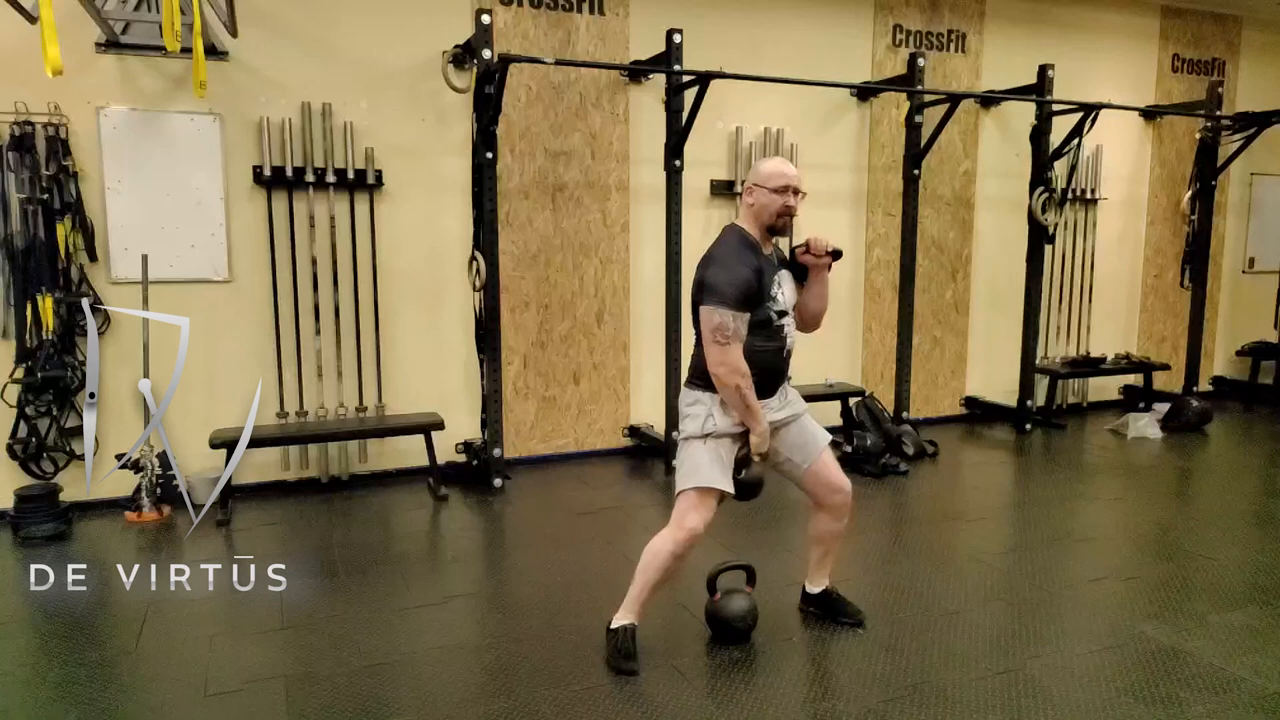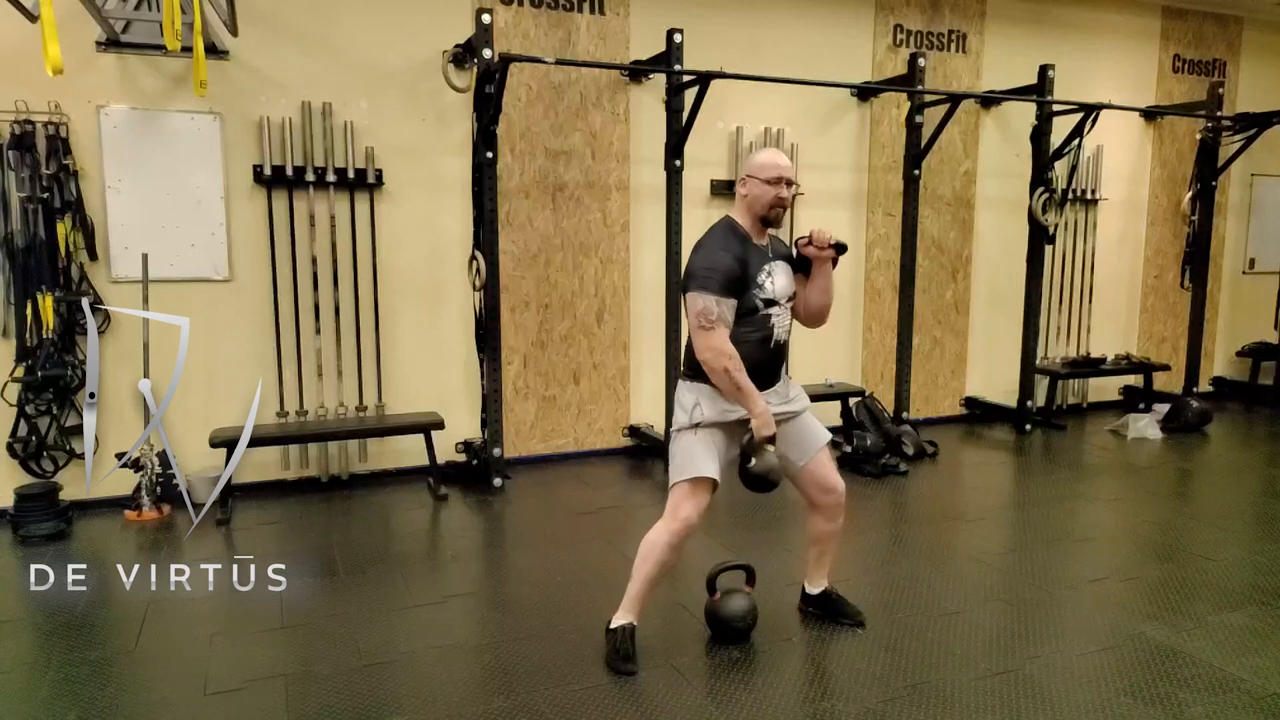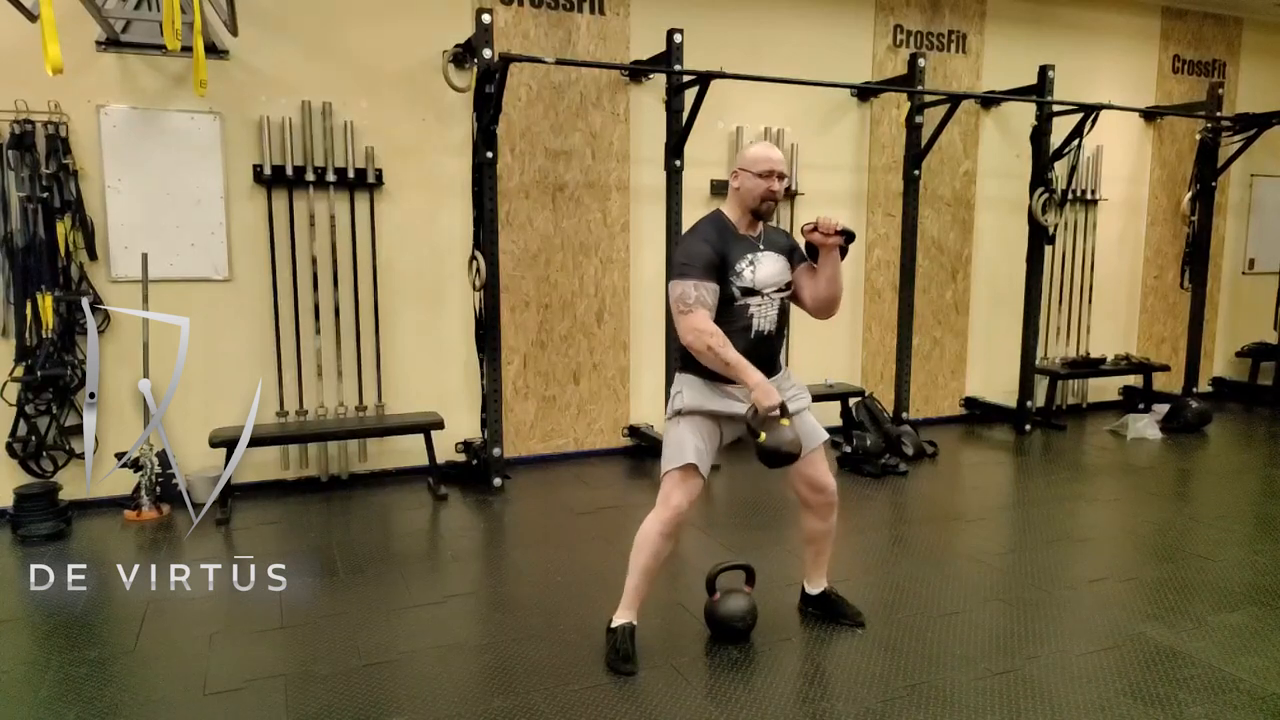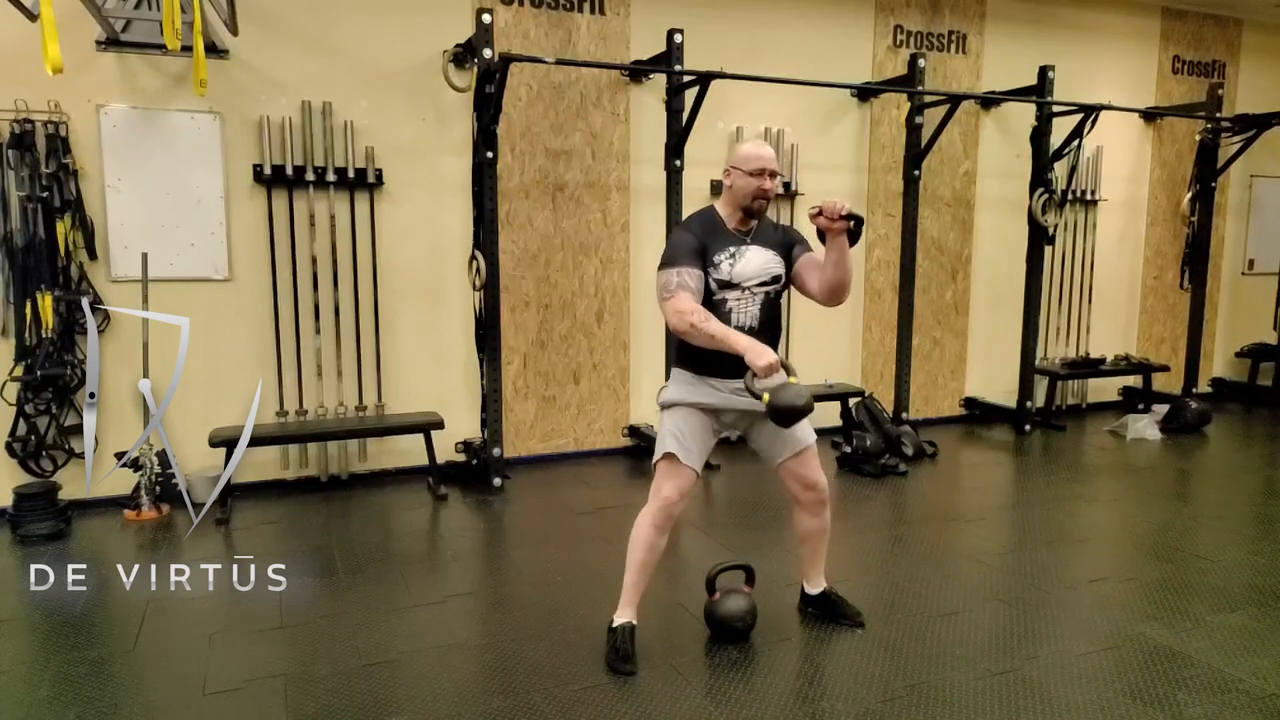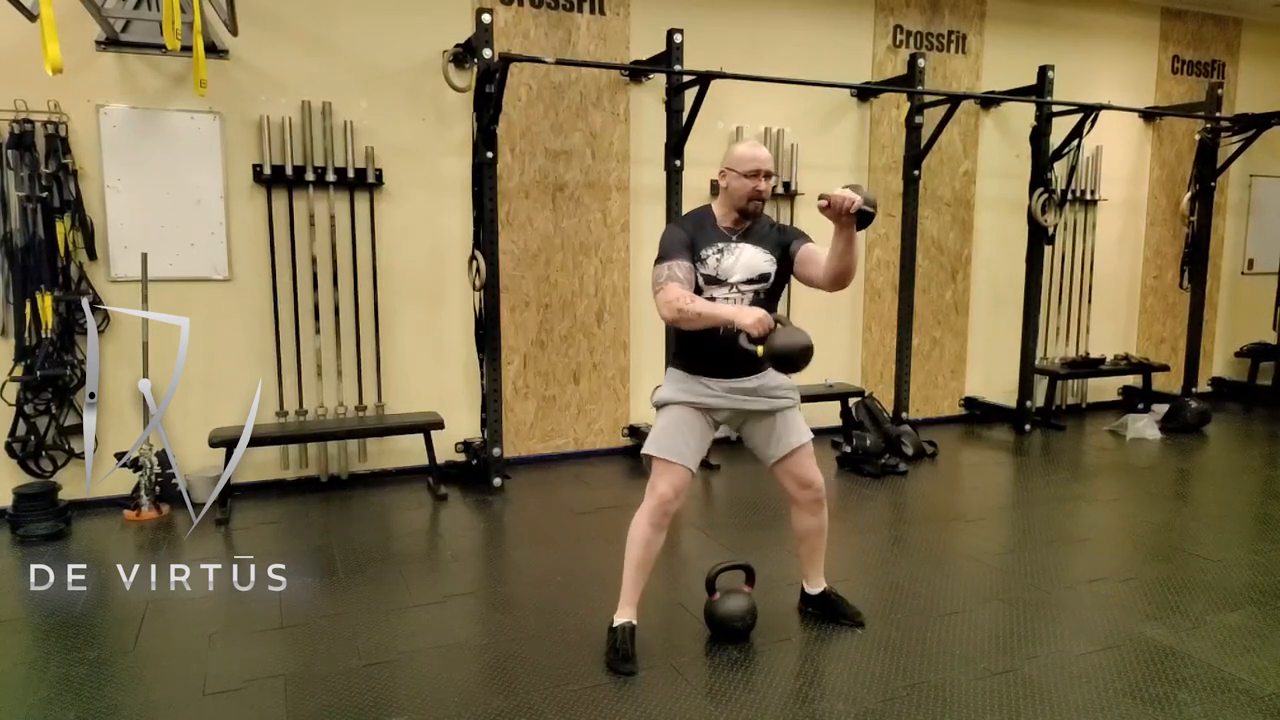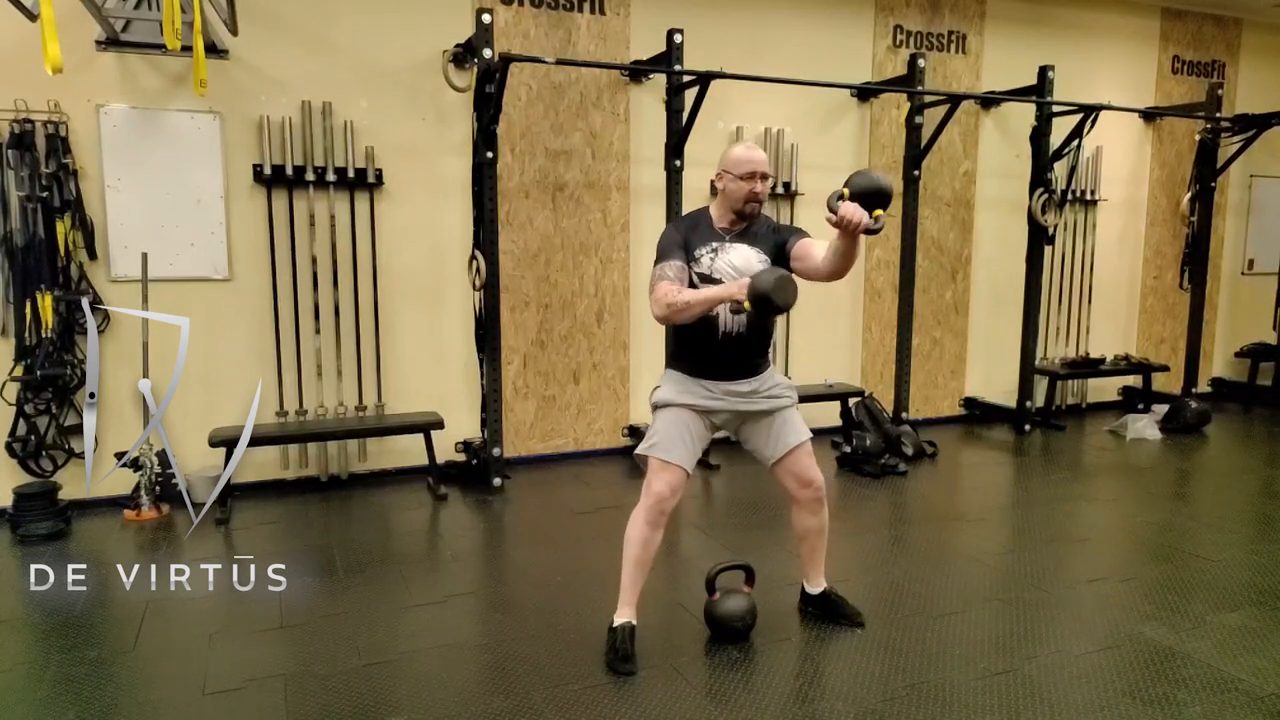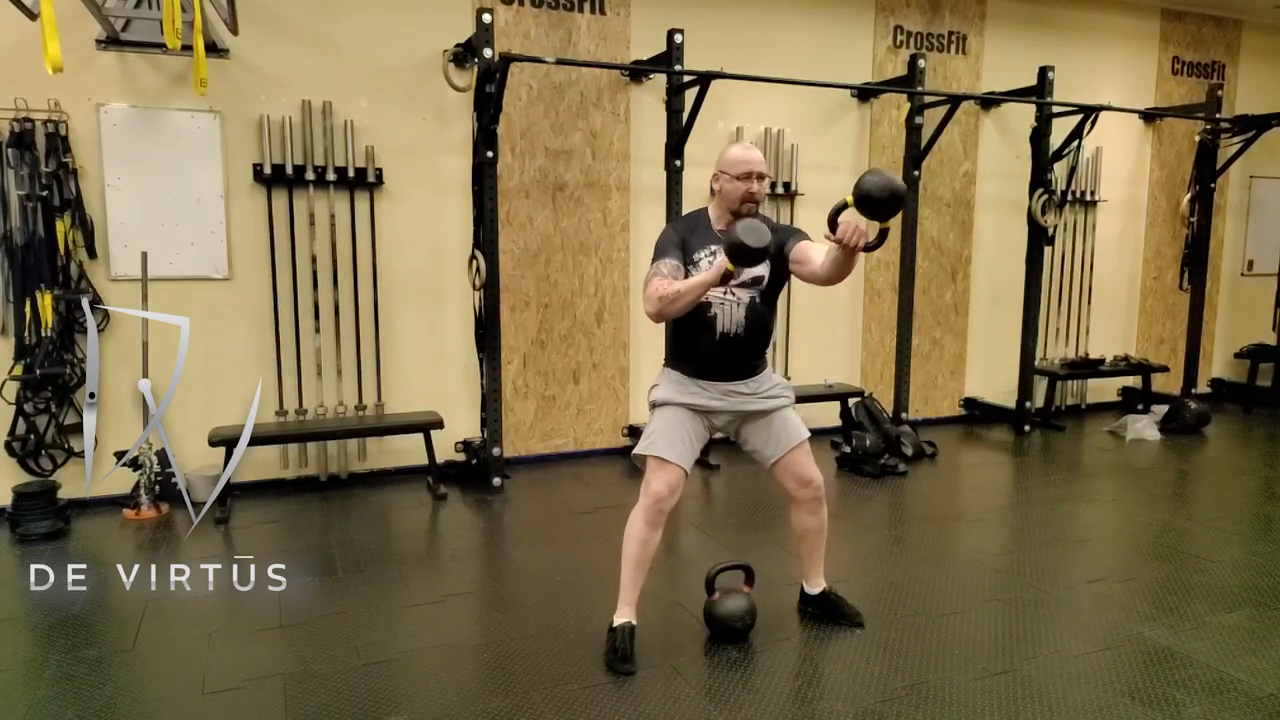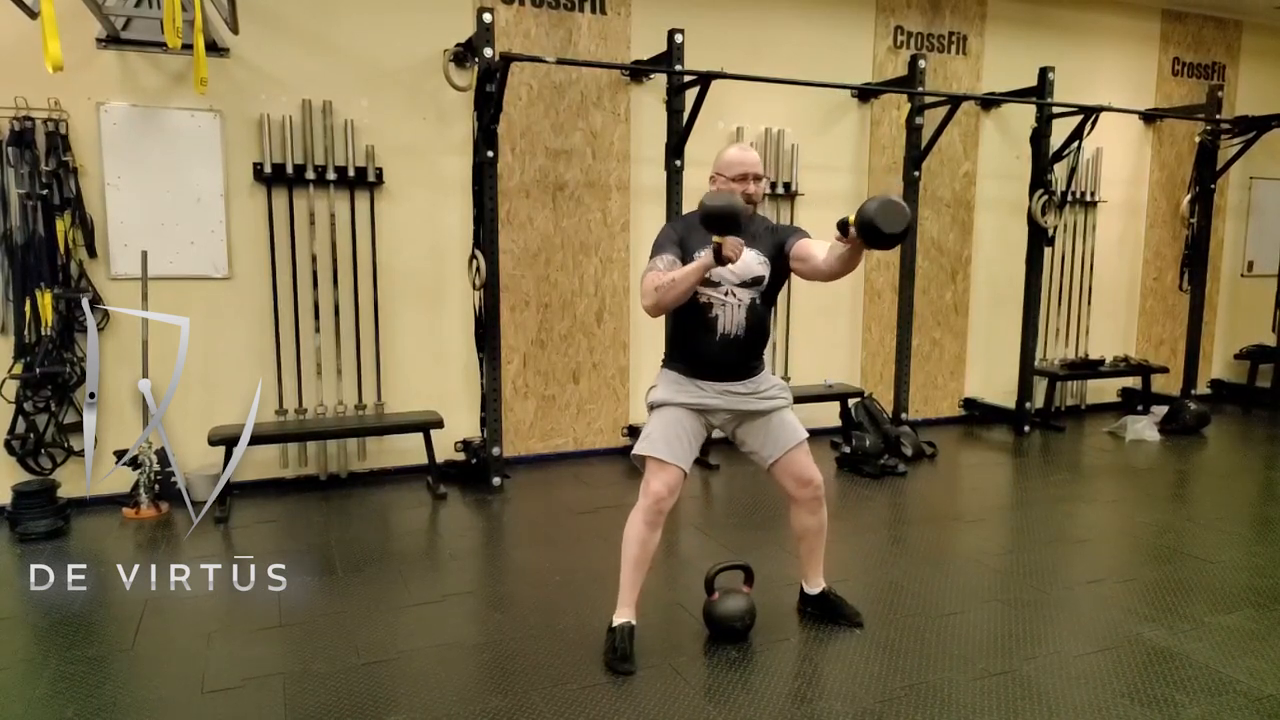
dt=0.5s
person 1, frame 1
left shoulder: (774, 255)
right shoulder: (731, 264)
left elbow: (806, 321)
right elbow: (724, 363)
left wrist: (818, 270)
right wrist: (754, 425)
left hip: (776, 399)
right hip: (718, 405)
left knee: (837, 494)
right knee: (689, 525)
left ankle: (817, 591)
right ankle: (623, 622)
person 1, frame 2
left shoulder: (780, 250)
right shoulder: (718, 254)
left elbow: (813, 316)
right elbow: (711, 348)
left wrist: (822, 263)
right wrist: (753, 409)
left hip: (777, 391)
right hip: (713, 399)
left knee: (831, 493)
right knee: (682, 517)
left ankle: (816, 591)
right ankle: (623, 622)
person 1, frame 3
left shoulder: (782, 243)
right shoulder: (703, 243)
left elbow: (823, 307)
right elbow: (695, 332)
left wrist: (829, 251)
right wrist: (752, 381)
left hip: (773, 384)
right hip: (706, 391)
left knee: (822, 492)
right knee: (673, 506)
left ankle: (816, 592)
right ankle: (623, 621)
person 1, frame 4
left shoulder: (783, 238)
right shoulder: (691, 236)
left elbow: (832, 294)
right elbow: (680, 315)
left wrist: (838, 237)
right wrist: (745, 345)
left hip: (766, 383)
right hip: (698, 385)
left knee: (814, 490)
right knee: (666, 500)
left ankle: (815, 592)
right ankle: (624, 621)
person 1, frame 5
left shoulder: (780, 237)
right shoulder: (686, 232)
left elbow: (834, 277)
right elbow: (671, 306)
left wrist: (845, 227)
right wrist: (734, 313)
left hip: (762, 382)
right hip: (693, 384)
left knee: (810, 488)
right knee: (662, 498)
left ankle: (815, 592)
right ankle: (624, 620)
person 1, frame 6
left shoulder: (777, 236)
right shoulder: (683, 233)
left elbow: (829, 266)
right elbow: (663, 306)
left wrist: (849, 234)
right wrist: (727, 290)
left hip: (758, 384)
right hip: (690, 386)
left knee: (810, 487)
right knee: (658, 497)
left ankle: (815, 591)
right ankle: (623, 621)
person 1, frame 7
left shoulder: (778, 237)
right shoulder: (682, 233)
left elbow: (823, 269)
right elbow: (656, 305)
left wrist: (848, 248)
right wrist: (718, 273)
left hip: (756, 385)
right hip: (686, 386)
left knee: (809, 486)
right knee: (656, 496)
left ankle: (814, 591)
right ankle: (623, 621)
person 1, frame 8
left shoulder: (776, 237)
right shoulder: (681, 232)
left elbow: (824, 263)
right elbow: (653, 300)
left wrist: (853, 247)
right wrist: (711, 259)
left hip: (753, 385)
right hip: (685, 385)
left knee: (809, 486)
right knee: (655, 496)
left ankle: (814, 592)
right ankle: (623, 621)
